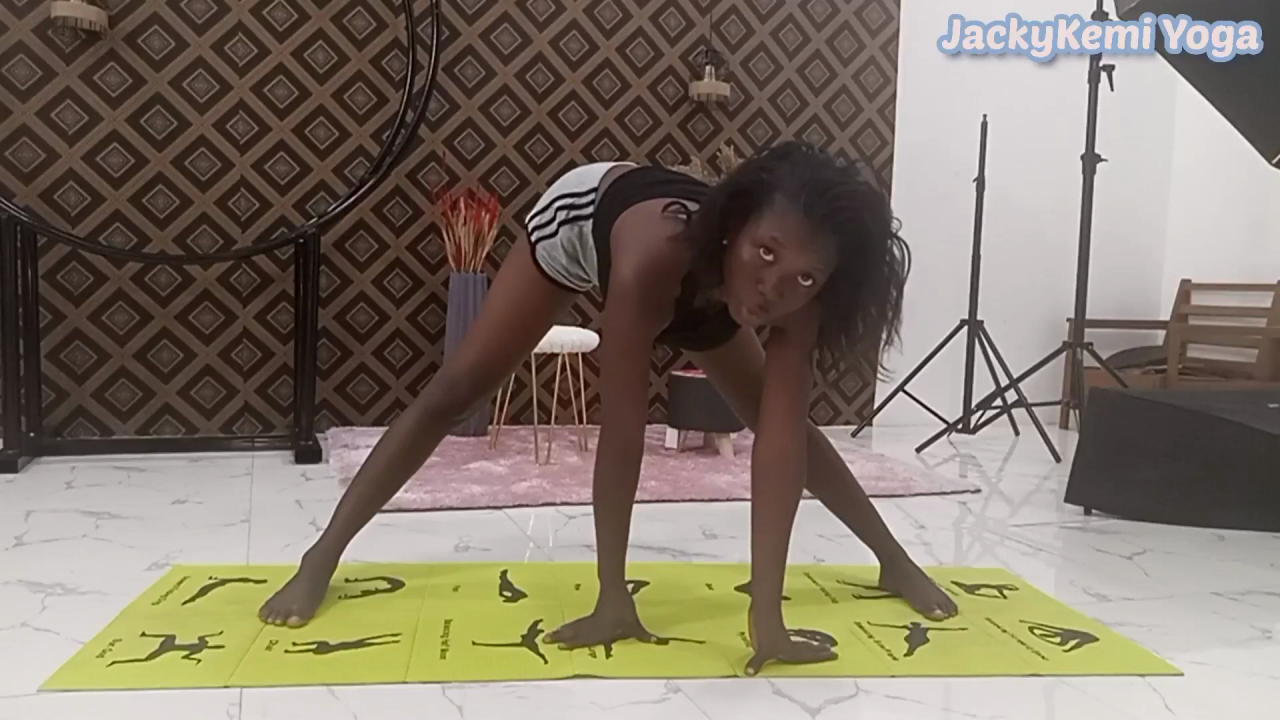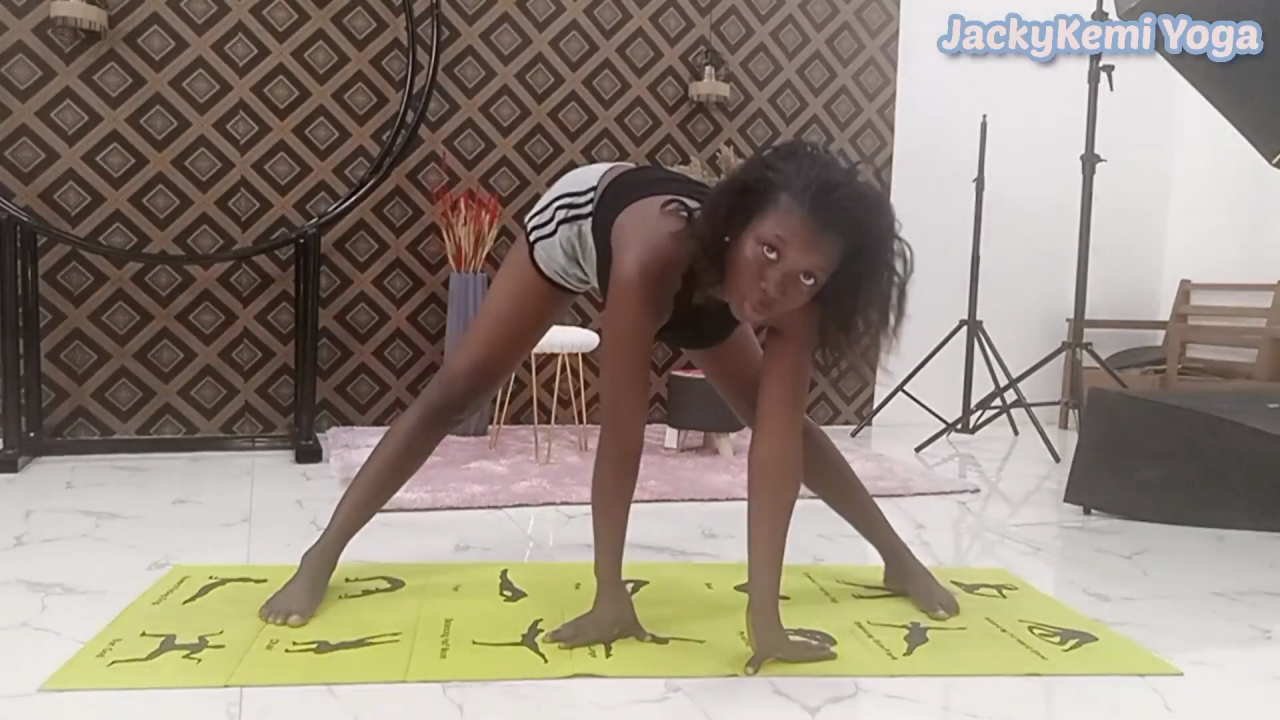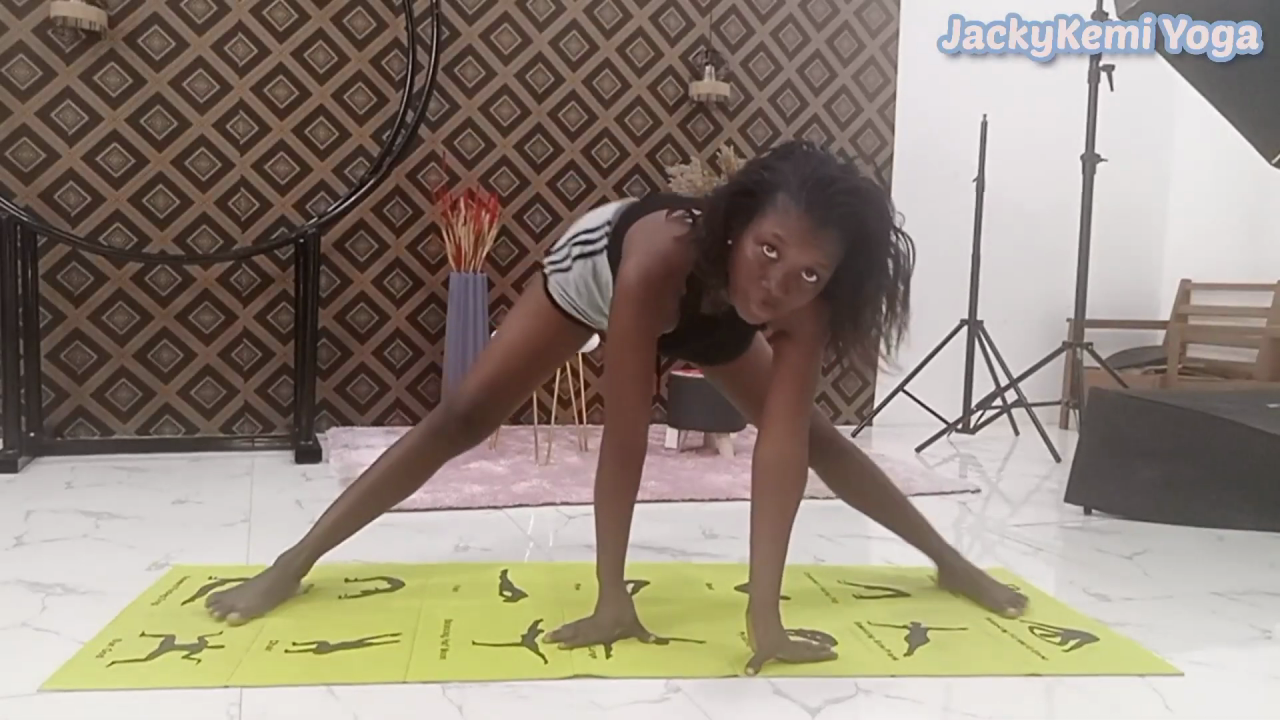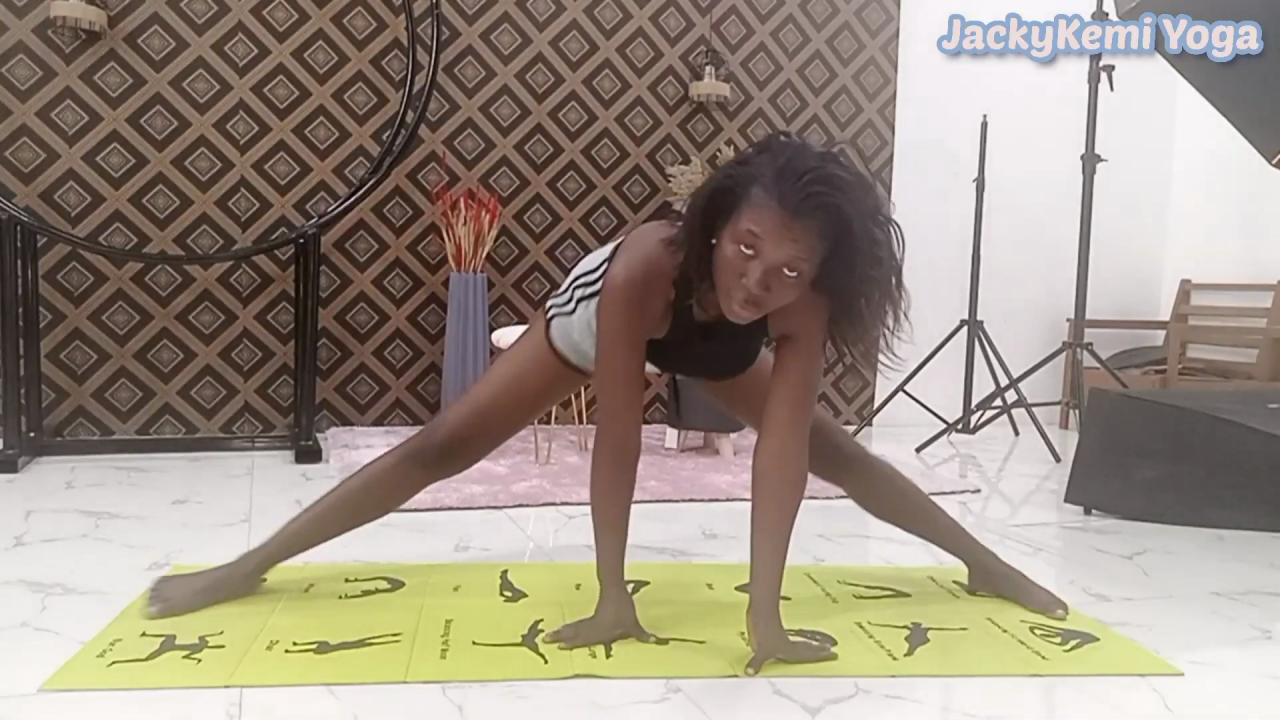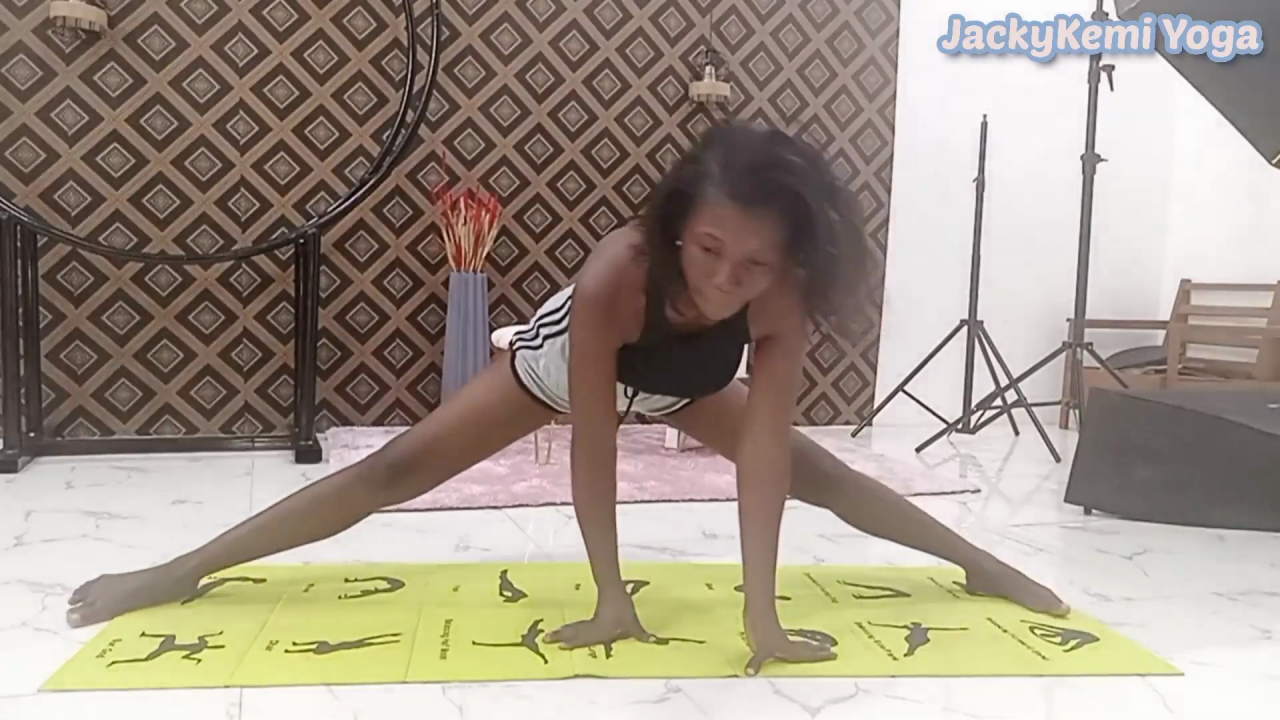
dt=0.4s
person 1, frame 1
left shoulder: (796, 298)
right shoulder: (655, 260)
left elbow: (780, 444)
right elbow: (622, 436)
left wrist: (767, 615)
right wrist: (612, 597)
left hip: (707, 274)
right hip: (583, 211)
left knee: (784, 419)
right knee: (454, 392)
left ankle: (894, 561)
right ankle: (321, 559)
person 1, frame 2
left shoulder: (796, 301)
right shoulder: (657, 254)
left elbow: (777, 444)
right elbow: (621, 436)
left wrist: (765, 614)
right wrist: (610, 595)
left hip: (707, 276)
right hip: (581, 214)
left knee: (788, 420)
right knee: (454, 393)
left ankle: (899, 559)
right ankle: (320, 558)
person 1, frame 3
left shoulder: (802, 305)
right shoulder: (661, 259)
left elbow: (782, 451)
right elbow: (624, 440)
left wrist: (765, 616)
right wrist: (612, 598)
left hip: (711, 319)
right hip: (594, 267)
left knee: (815, 435)
right knee: (462, 419)
left ankle: (952, 564)
right ankle: (291, 565)
person 1, frame 4
left shoulder: (805, 305)
right shoulder: (644, 268)
left elbow: (781, 455)
right elbow: (617, 445)
left wrist: (766, 617)
right wrist: (611, 599)
left hip: (715, 350)
right hip: (591, 317)
left knee: (835, 452)
right knee: (441, 448)
left ankle: (986, 565)
right ankle: (245, 568)
person 1, frame 5
left shoulder: (783, 302)
right shoulder: (617, 275)
left elbow: (764, 455)
right elbow: (593, 451)
left wrist: (762, 617)
right wrist: (610, 600)
left hip: (685, 385)
right hip: (561, 356)
left knee: (821, 474)
right knee: (395, 470)
left ankle: (982, 565)
right ankle: (181, 571)
